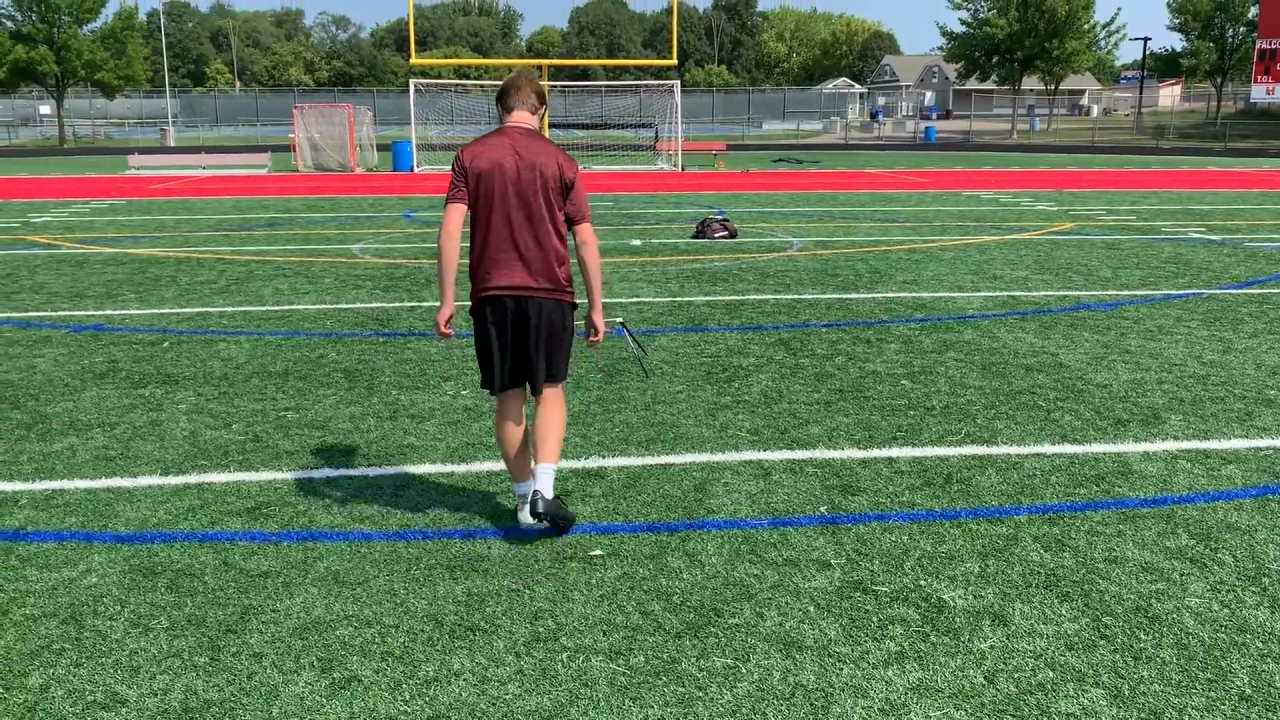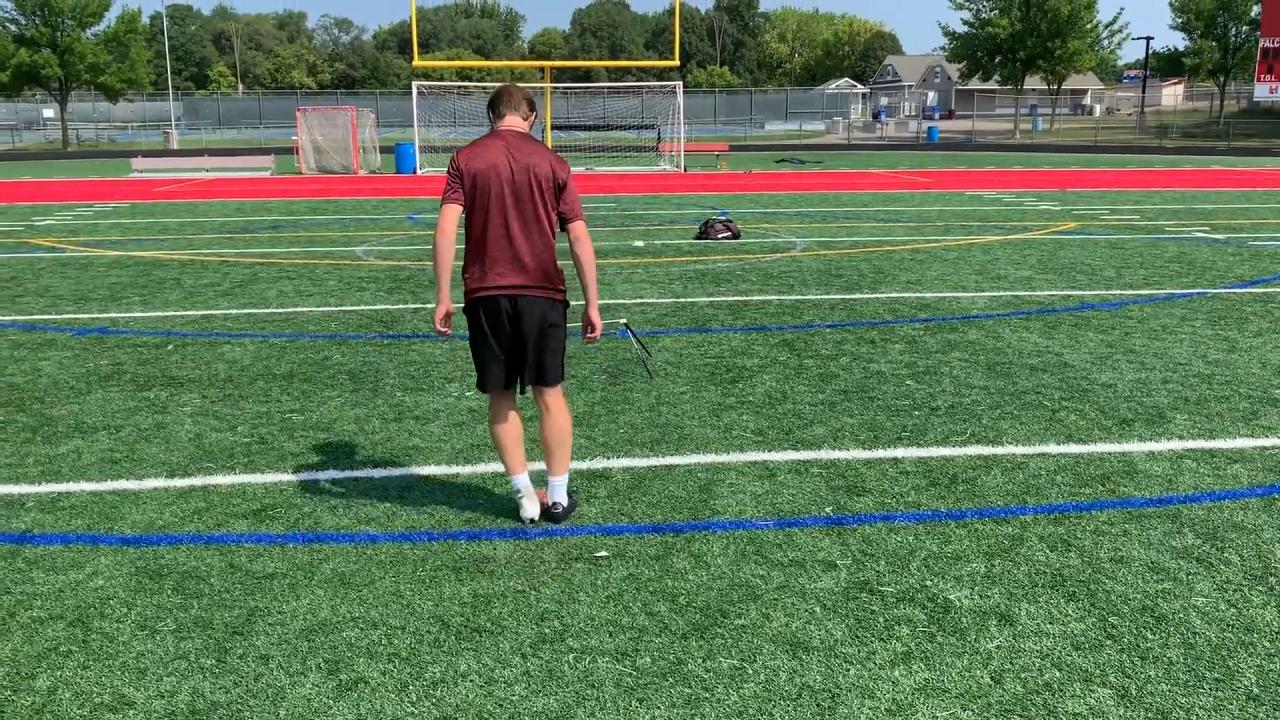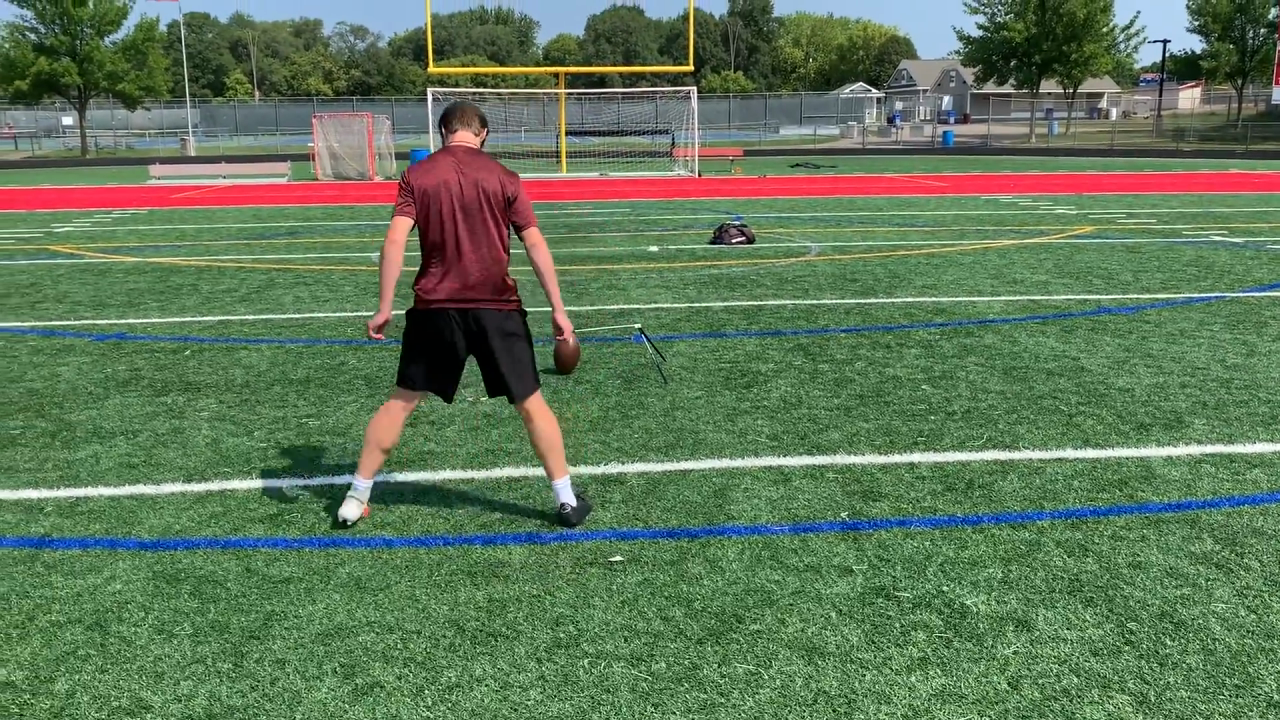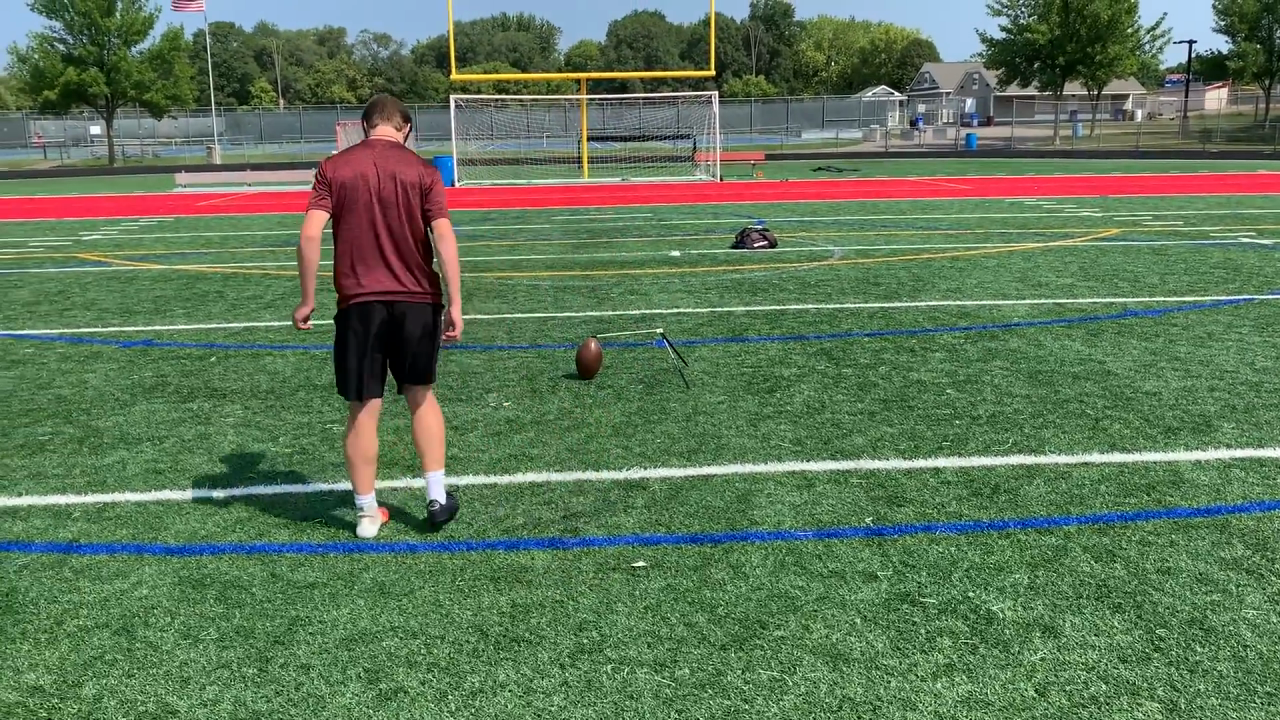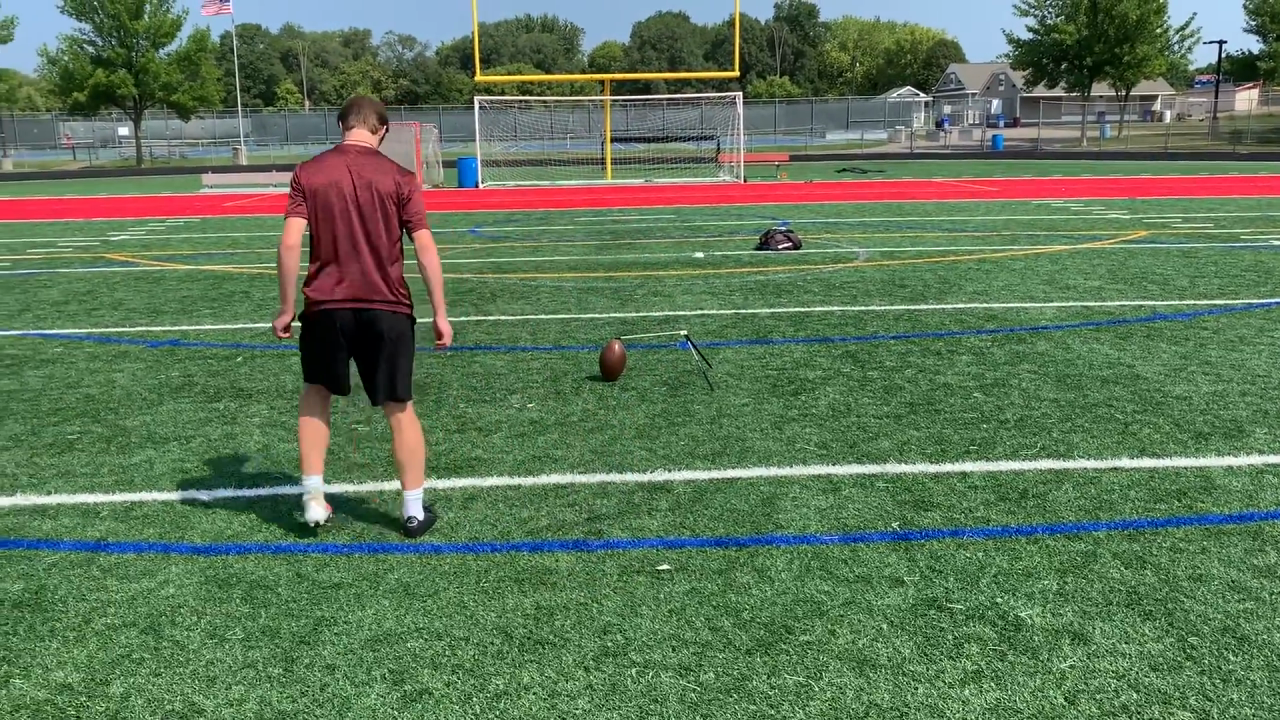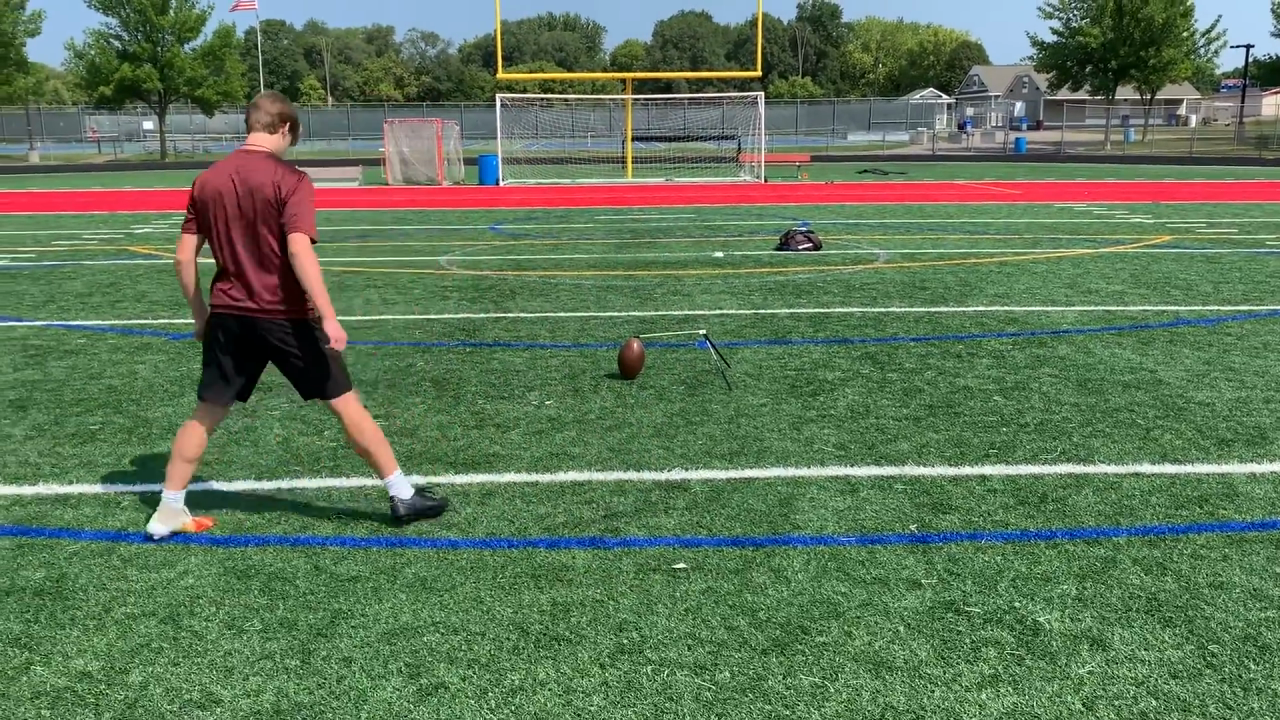
dt=0.4s
person 1, frame 1
left shoulder: (471, 155)
right shoulder: (559, 160)
left elbow: (450, 231)
right elbow: (585, 239)
left wrist: (447, 299)
right wrist: (596, 306)
left hip: (492, 295)
right hip: (550, 294)
left knee: (509, 398)
right knee: (550, 392)
left ankle: (523, 497)
right ankle: (543, 491)
person 1, frame 2
left shoulder: (466, 158)
right shoulder: (552, 162)
left elbow: (445, 229)
right elbow: (579, 237)
left wrist: (443, 297)
right wrist: (592, 303)
left hip: (485, 294)
right hip: (542, 294)
left knee: (500, 397)
right knee: (549, 395)
left ankle: (525, 494)
right ankle: (558, 496)
person 1, frame 3
left shoulder: (418, 174)
right shoulder: (502, 177)
left elbow: (394, 241)
right elbow: (536, 245)
left wrist: (383, 308)
right wrist: (558, 310)
left hip: (436, 307)
right hip: (495, 307)
left knee: (402, 400)
right knee: (531, 403)
left ankle: (357, 496)
right ankle: (567, 499)
person 1, frame 4
left shoulder: (333, 167)
right shoulder: (422, 170)
left elbow: (310, 235)
right elbow: (445, 238)
left wrist: (308, 299)
right wrist: (454, 304)
left hip: (359, 303)
right hip: (416, 300)
left knee: (362, 410)
right knee: (421, 396)
left ankle: (367, 512)
right ankle: (436, 495)
person 1, frame 5
left shoulder: (308, 172)
right shoulder: (399, 177)
left elbow: (289, 244)
right elbow: (425, 250)
left wrist: (287, 308)
right wrist: (440, 313)
left hip: (327, 308)
right hip: (388, 308)
left knee: (315, 399)
right knee: (399, 410)
left ankle: (313, 497)
right ankle: (415, 510)
person 1, frame 6
left shoulder: (205, 180)
right shoulder: (289, 179)
left elbow: (184, 257)
right elbow: (300, 252)
left wrist: (200, 314)
right wrist: (328, 317)
left hip: (229, 316)
right hip: (285, 315)
left knee: (207, 412)
right knee: (345, 403)
left ankle: (169, 511)
right ankle: (403, 494)
